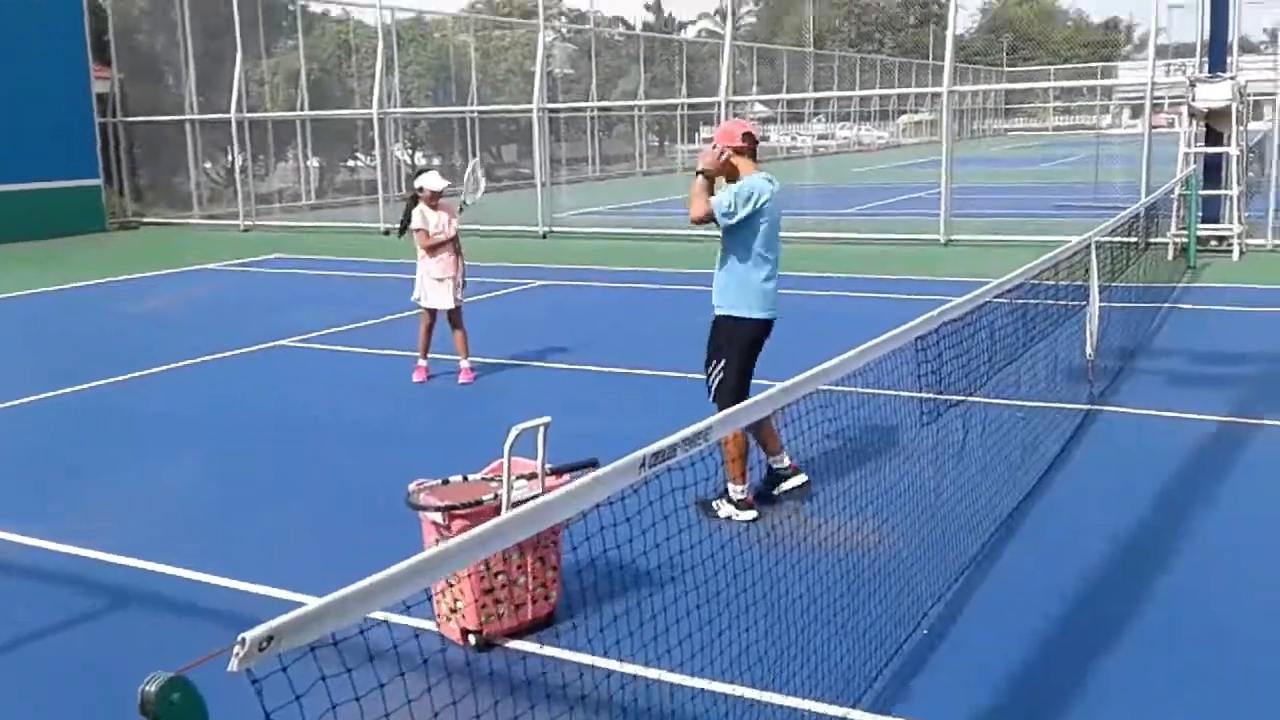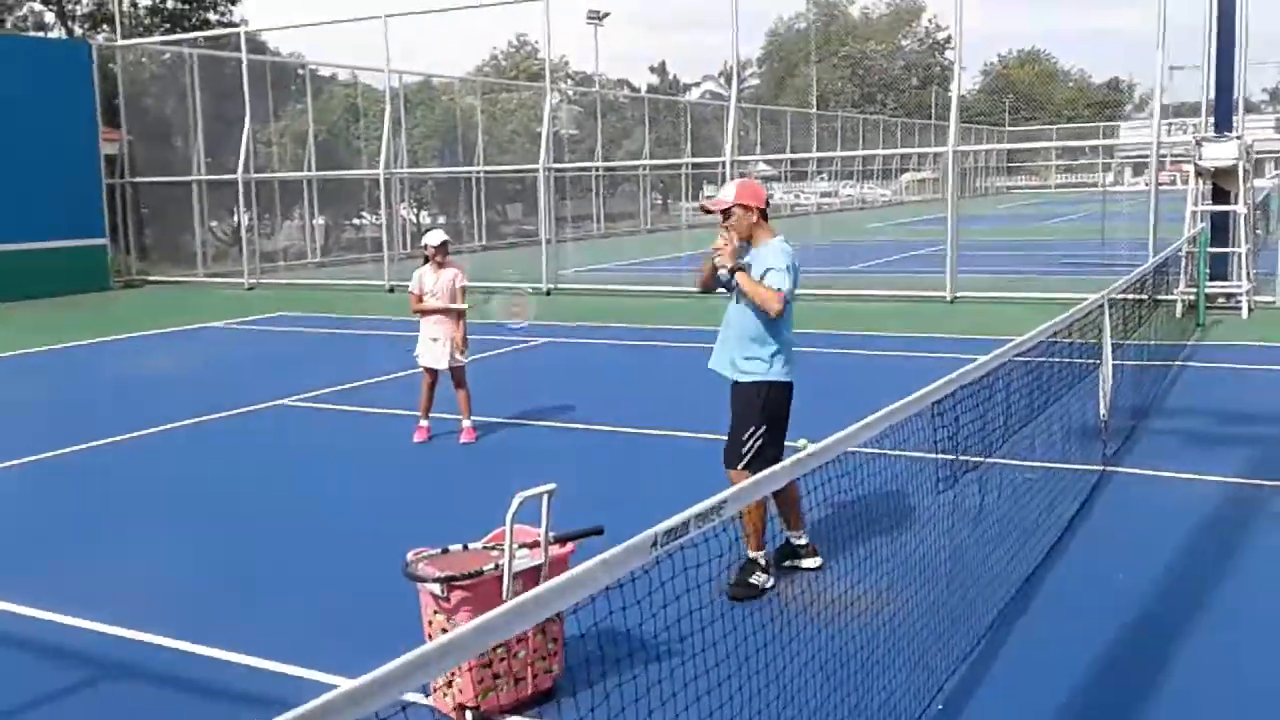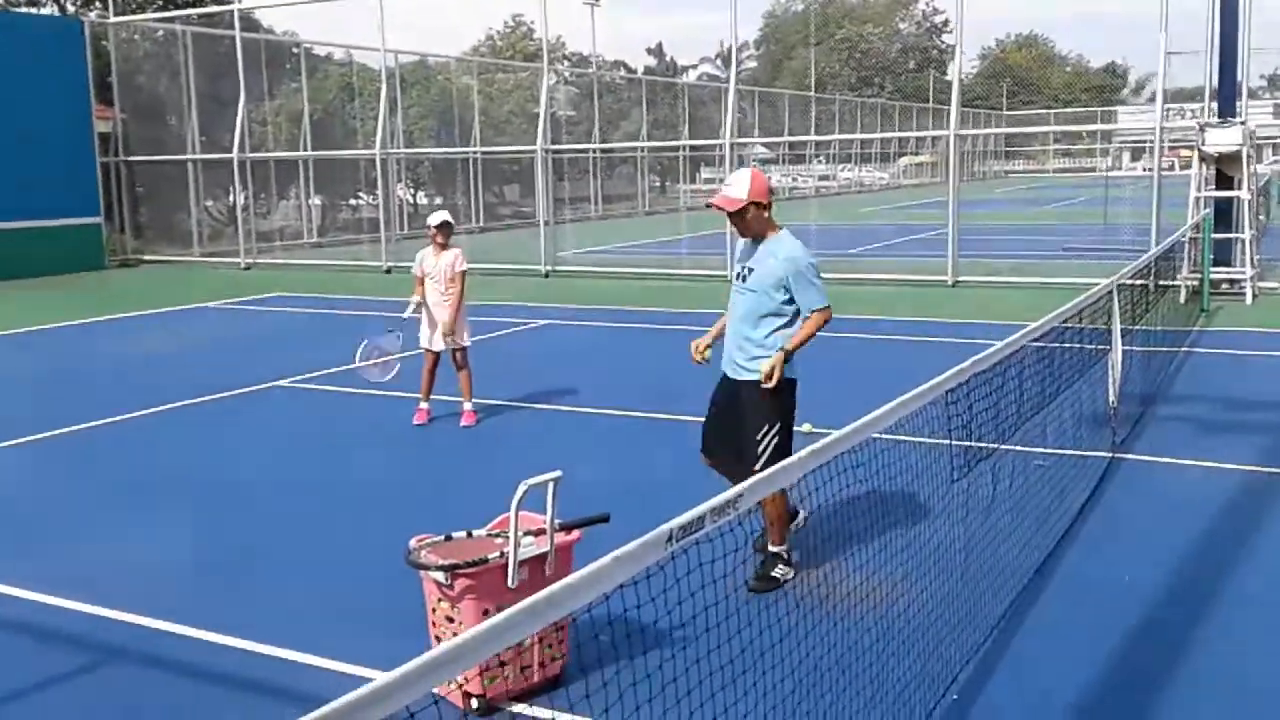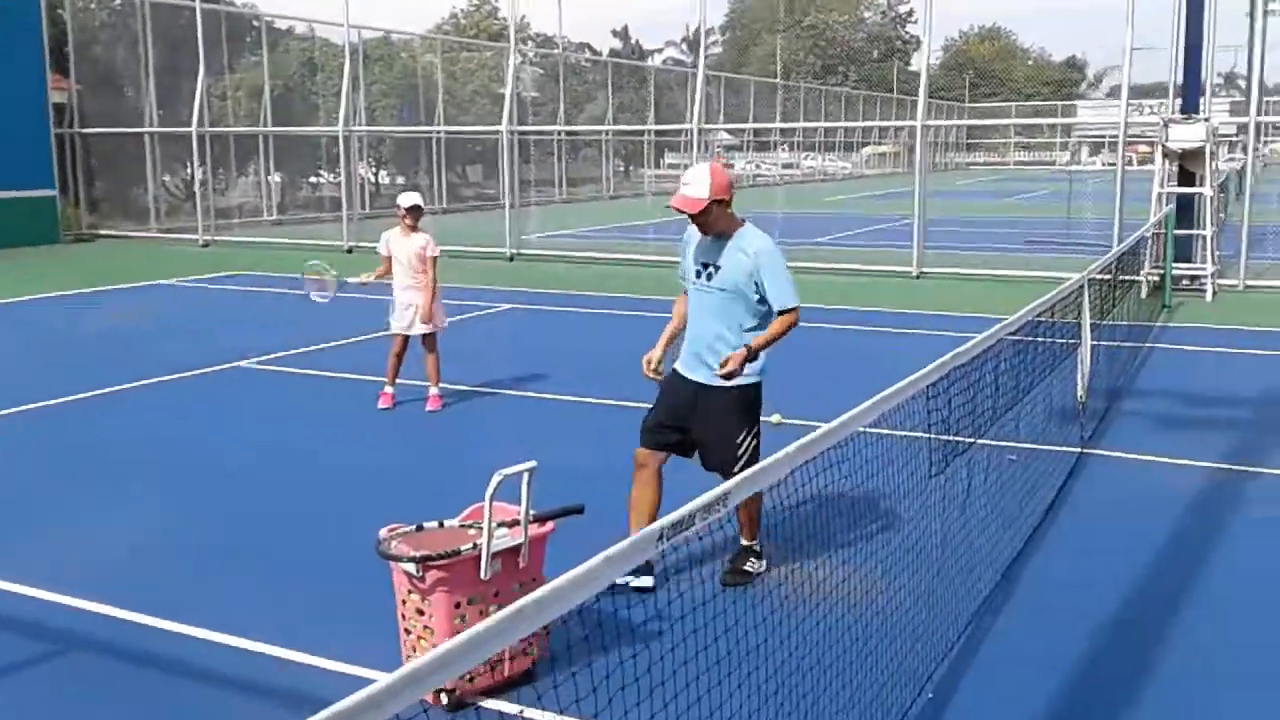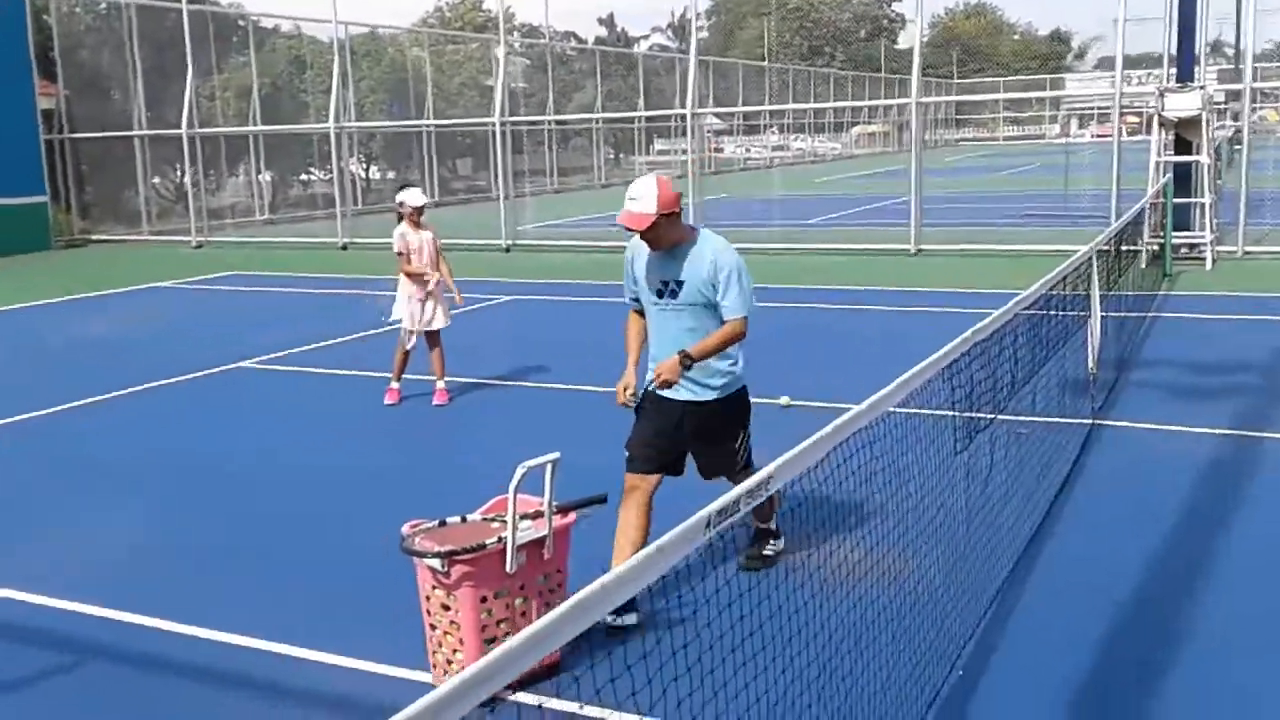
dt=0.3s
person 1, frame 1
left shoulder: (748, 188)
right shoulder: (756, 186)
left elbow: (698, 214)
right elbow: (706, 202)
left wrist: (703, 173)
right wrist: (712, 176)
left hip: (738, 312)
right hip: (750, 309)
left knee: (727, 405)
right knee: (738, 398)
left ankle: (737, 497)
right ankle: (782, 467)
person 1, frame 2
left shoulder: (777, 254)
right shoulder: (748, 253)
left elbow: (774, 305)
right elbow: (705, 284)
left wrist: (736, 271)
right wrist: (719, 258)
left hip: (763, 379)
right hip: (751, 376)
left knee: (741, 471)
right knee: (769, 466)
left ankle: (757, 563)
right ankle: (800, 545)
person 1, frame 3
left shoulder: (791, 255)
right shoulder: (745, 245)
left elbow: (821, 314)
left wrist: (783, 353)
right wrist: (712, 335)
left hip: (767, 382)
right hip: (732, 374)
left knee: (765, 472)
right knee: (717, 457)
left ankle: (778, 555)
right ankle: (785, 512)
person 1, frame 4
left shoulder: (759, 249)
right shoulder: (693, 238)
left elbow: (788, 315)
left wrist: (748, 351)
right wrist: (662, 345)
left hip: (732, 384)
right hip: (686, 374)
left knee: (737, 475)
right knee: (646, 458)
left ankle: (750, 550)
right ankle: (638, 559)
person 1, frame 5
left shoulder: (719, 256)
right shoulder: (635, 254)
left elbow: (737, 327)
left wrist: (683, 359)
right wrist: (630, 368)
left hip: (719, 391)
right hip: (660, 393)
left knee: (740, 476)
right knee: (637, 484)
left ankle: (768, 529)
person 2, frame 1
left shoulder: (447, 210)
right shoulder: (418, 213)
left elbow: (456, 243)
right elbow: (425, 244)
left wrist: (461, 271)
right wrist: (448, 235)
left hip: (450, 273)
right hip: (430, 274)
left knee: (456, 320)
right knee: (427, 321)
left ankle: (465, 365)
right ankle: (421, 364)
person 2, frame 2
left shoulder: (455, 270)
right shoulder: (420, 274)
left elbow: (460, 305)
right elbow: (415, 307)
left wrist: (461, 331)
right wrist: (442, 306)
left hip: (452, 333)
right hip: (430, 335)
left knee: (459, 380)
right knee: (429, 380)
left ankle: (467, 425)
right ankle: (423, 424)
person 2, frame 3
left shoulder: (456, 254)
right shoulder: (422, 256)
left elbow: (459, 289)
right elbow: (420, 286)
left wrist: (452, 318)
right wrist: (417, 297)
left hip: (454, 317)
right hip: (432, 317)
left knee: (462, 362)
right knee: (430, 364)
left ankle: (468, 408)
right ankle: (423, 406)
person 2, frame 4
left shoulder: (425, 239)
right shoulder: (389, 237)
left elbow: (431, 274)
right elbow: (387, 267)
left wrist: (428, 304)
right wrist: (374, 275)
left hip: (425, 300)
right hip: (402, 300)
left knee: (430, 347)
right knee: (398, 348)
left ankle: (434, 392)
right ankle: (388, 390)
person 2, frame 5
left shoulder: (429, 231)
right shoulder: (400, 233)
left elbow: (439, 261)
right elbow: (405, 268)
left wrist: (453, 288)
right wrist: (427, 273)
left hip: (433, 294)
right hip: (411, 295)
left knee: (435, 341)
right knee: (405, 343)
left ankle: (440, 386)
right ankle: (394, 385)
